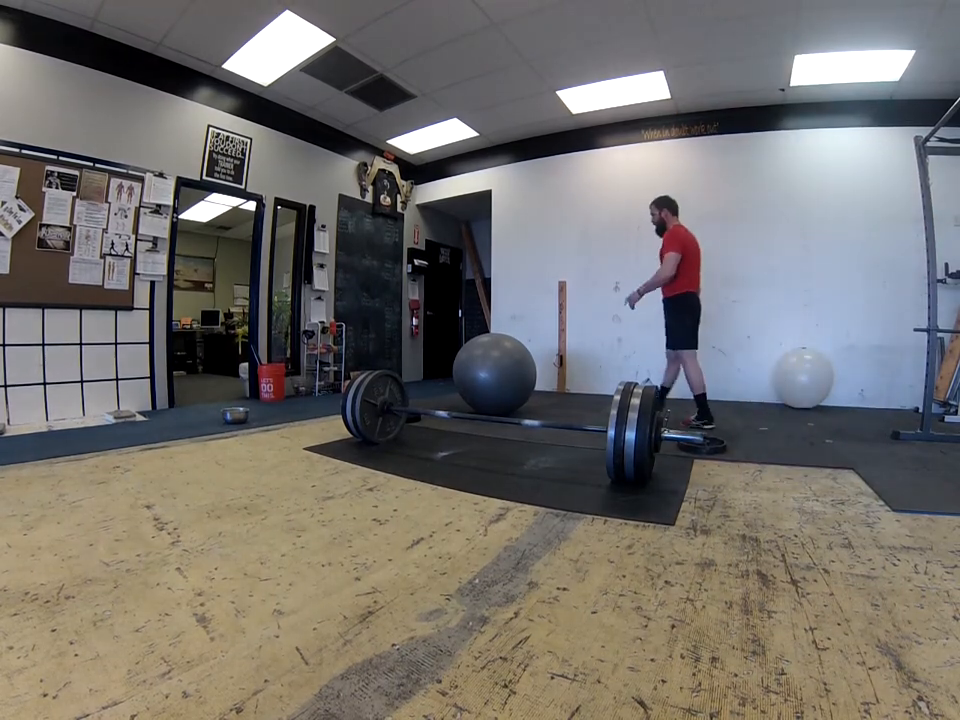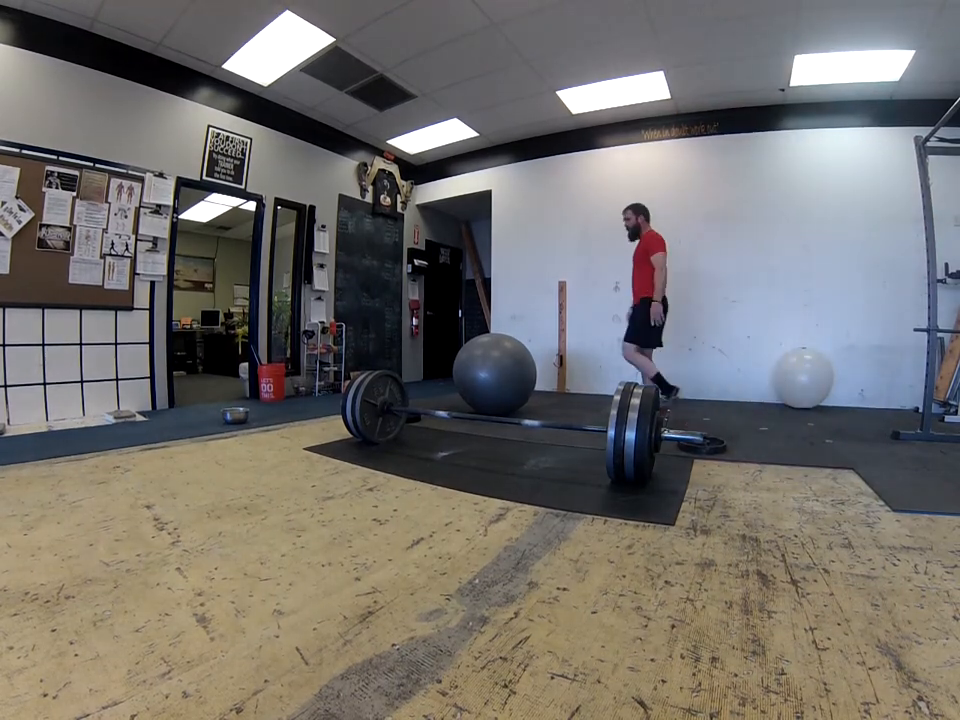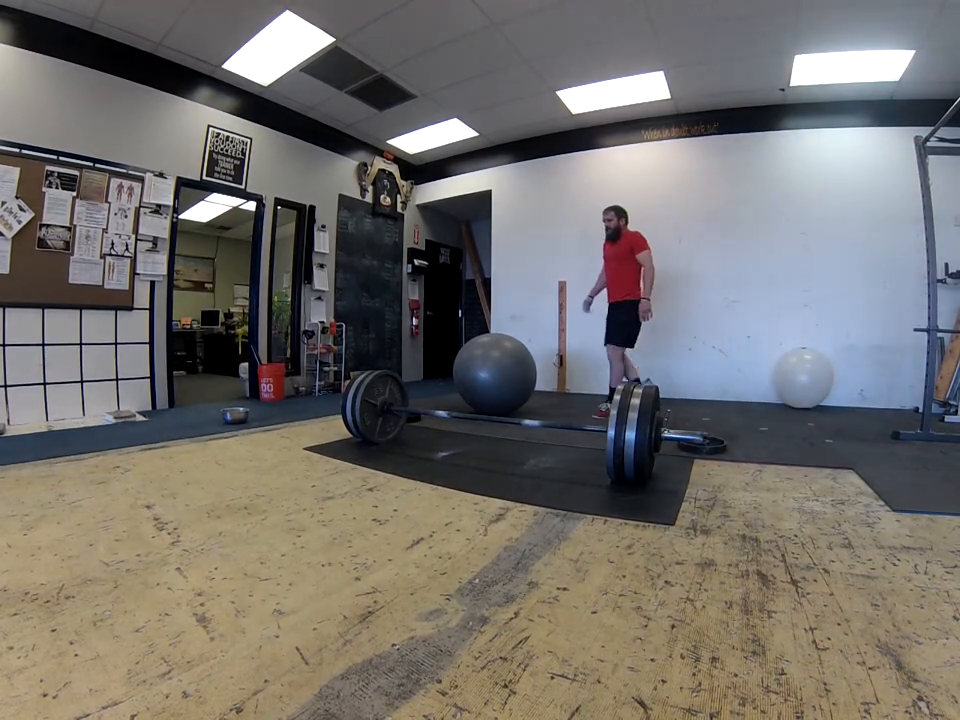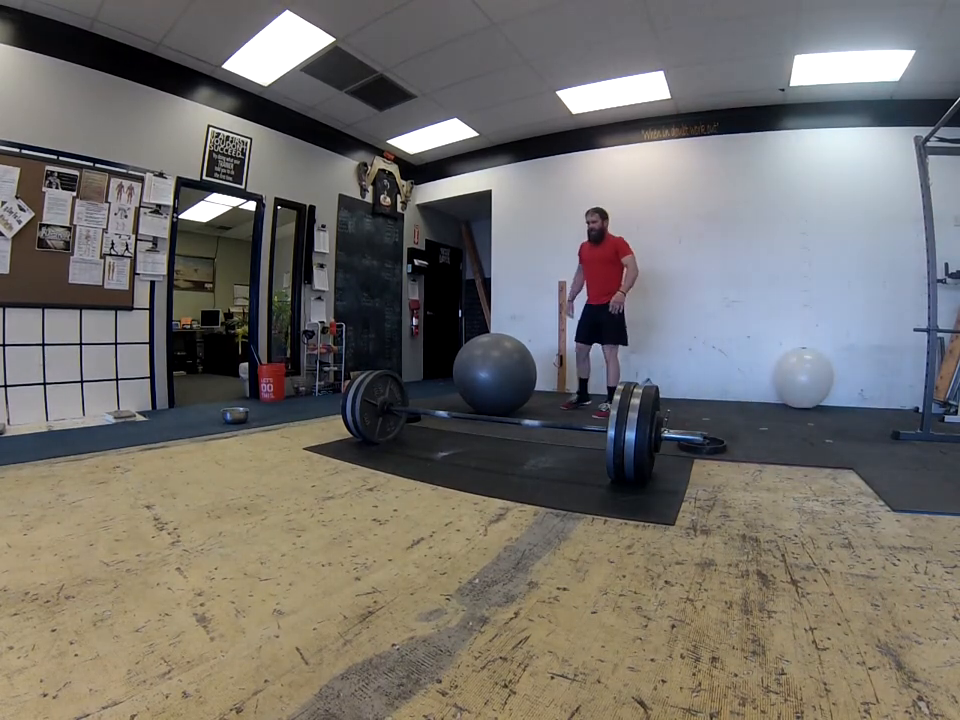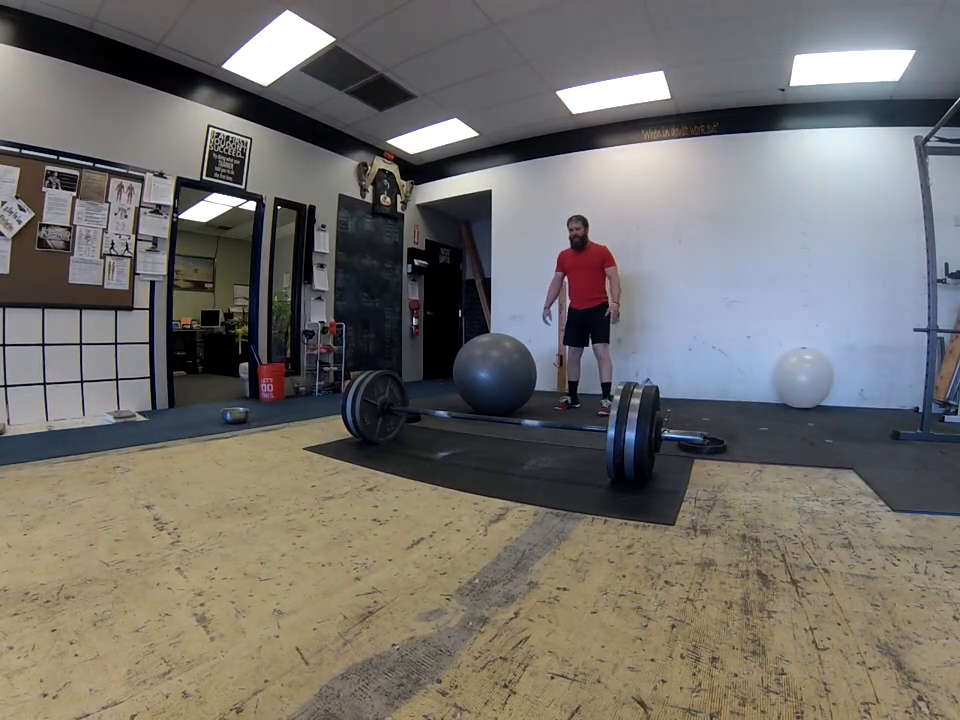
dt=0.3s
person 1, frame 1
left shoulder: (673, 235)
right shoulder: (686, 235)
left elbow: (667, 273)
left wrist: (639, 292)
left hip: (678, 302)
right hip: (689, 300)
left knee: (686, 357)
right knee: (673, 356)
left ankle: (704, 415)
right ankle: (657, 403)
person 1, frame 2
left shoulder: (653, 239)
right shoulder: (641, 243)
left elbow: (660, 270)
left wrist: (656, 302)
right wrist: (634, 305)
left hip: (650, 304)
right hip: (644, 304)
left knee: (629, 351)
right knee: (643, 354)
left ankle: (668, 389)
person 1, frame 3
left shoulder: (635, 238)
right shoulder: (608, 244)
left elbow: (648, 267)
left wrist: (645, 298)
right wrist: (591, 295)
left hip: (629, 306)
right hip: (615, 305)
left knee: (613, 354)
right knee: (618, 354)
left ankle: (611, 402)
person 1, frame 4
left shoulder: (618, 243)
right shoulder: (584, 247)
left elbow: (632, 268)
left wrist: (622, 292)
right wrist: (570, 299)
left hip: (611, 307)
right hip: (591, 306)
left knee: (609, 353)
right knee: (580, 350)
left ankle: (609, 402)
right ankle: (582, 395)
person 1, frame 5
left shoulder: (601, 252)
right shoulder: (564, 256)
left elbow: (614, 278)
right elbow: (557, 282)
left wrist: (615, 302)
right wrist: (547, 306)
left hip: (598, 310)
right hip: (575, 311)
left knee: (601, 352)
right knee: (573, 354)
left ankle: (606, 399)
right ankle: (572, 397)
